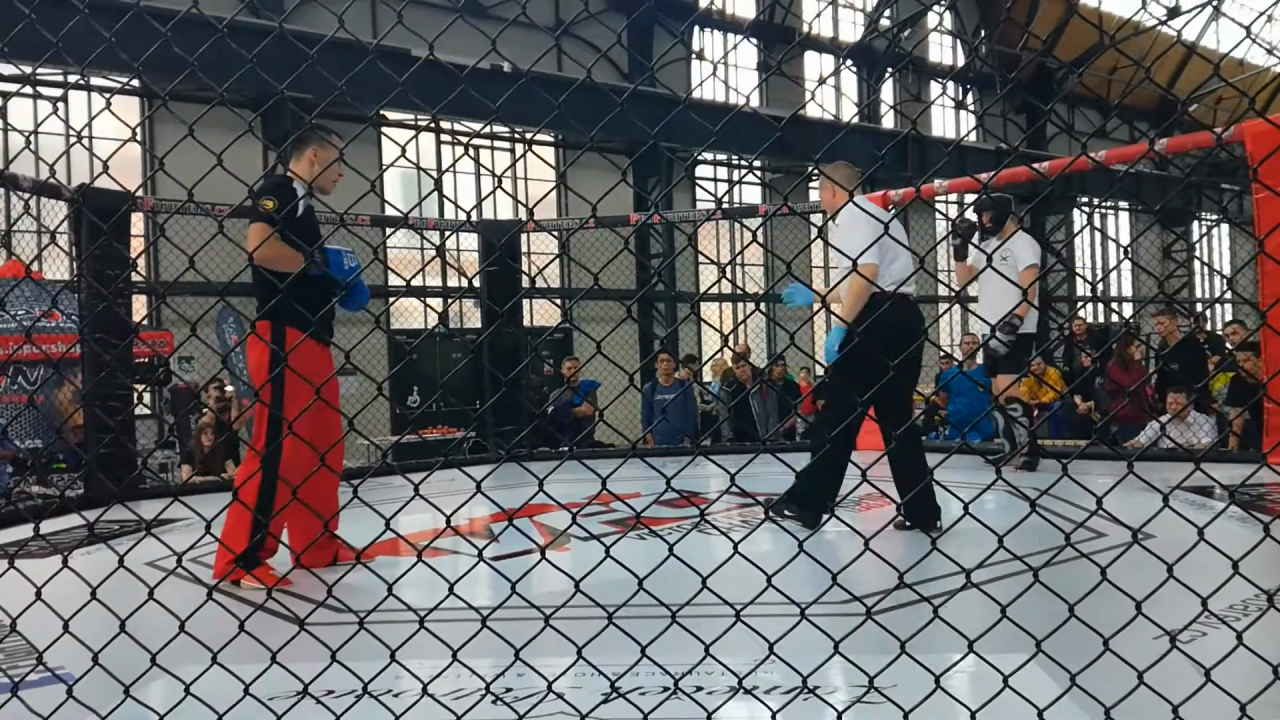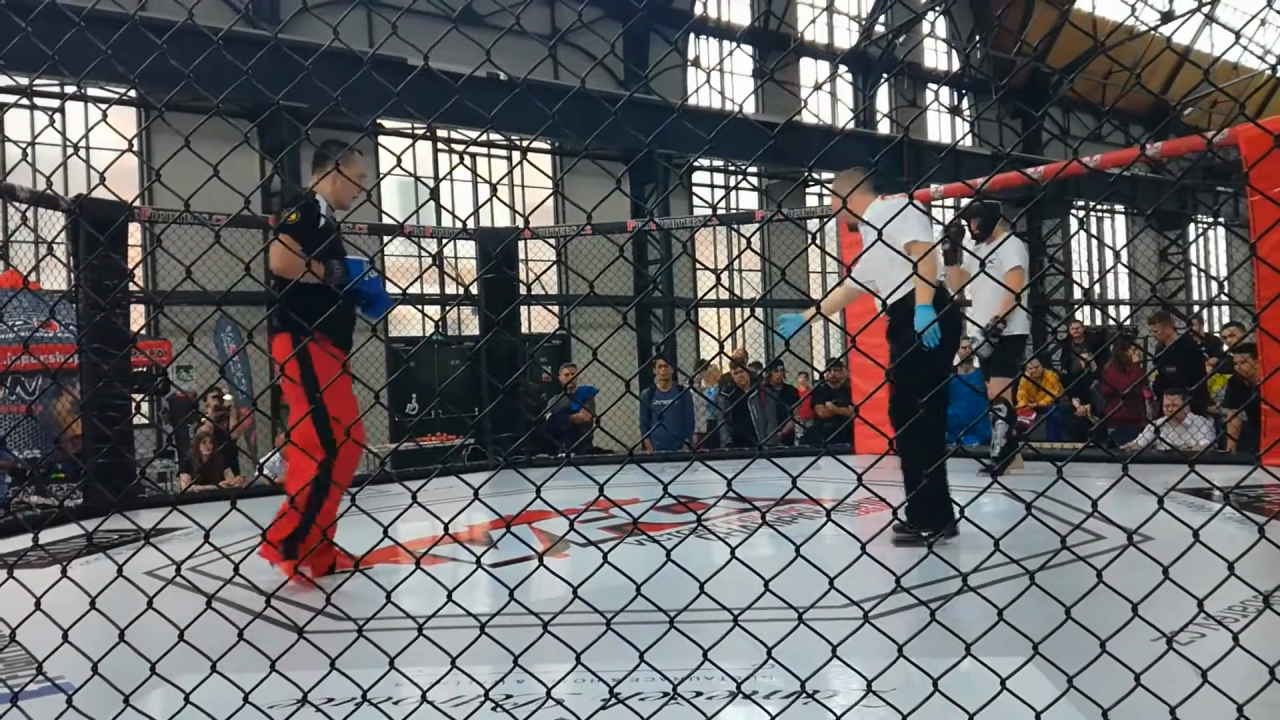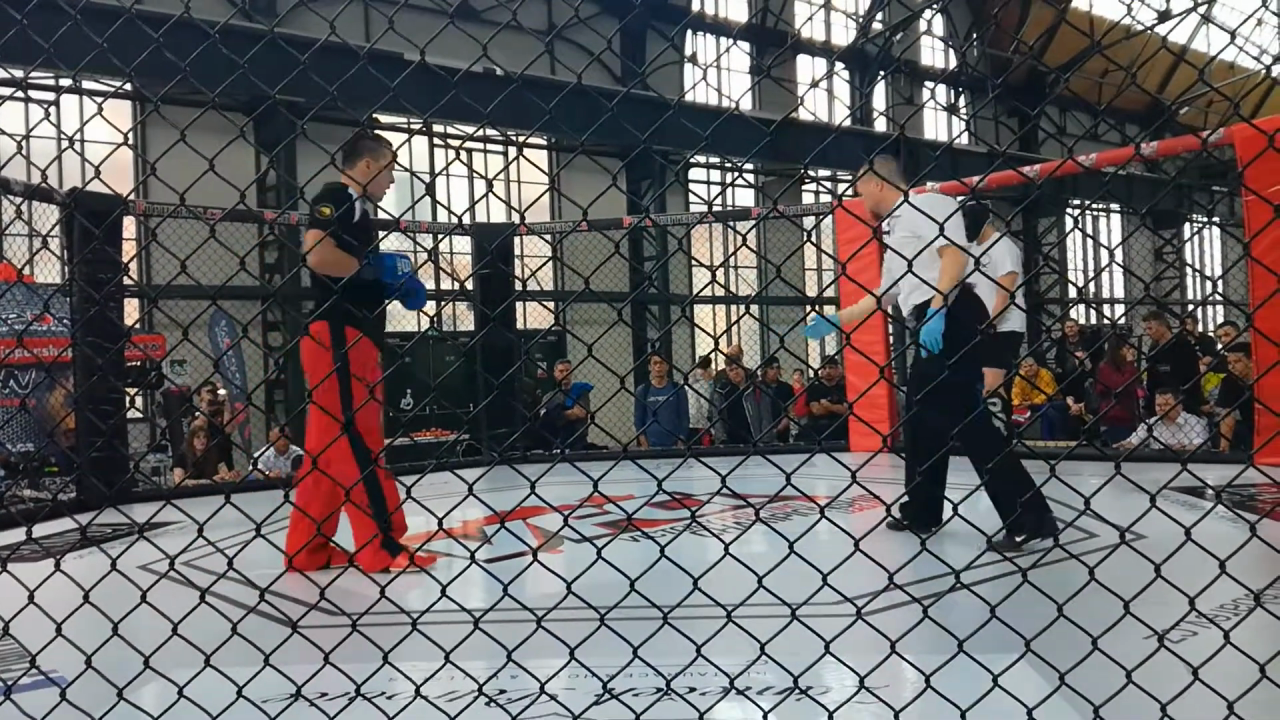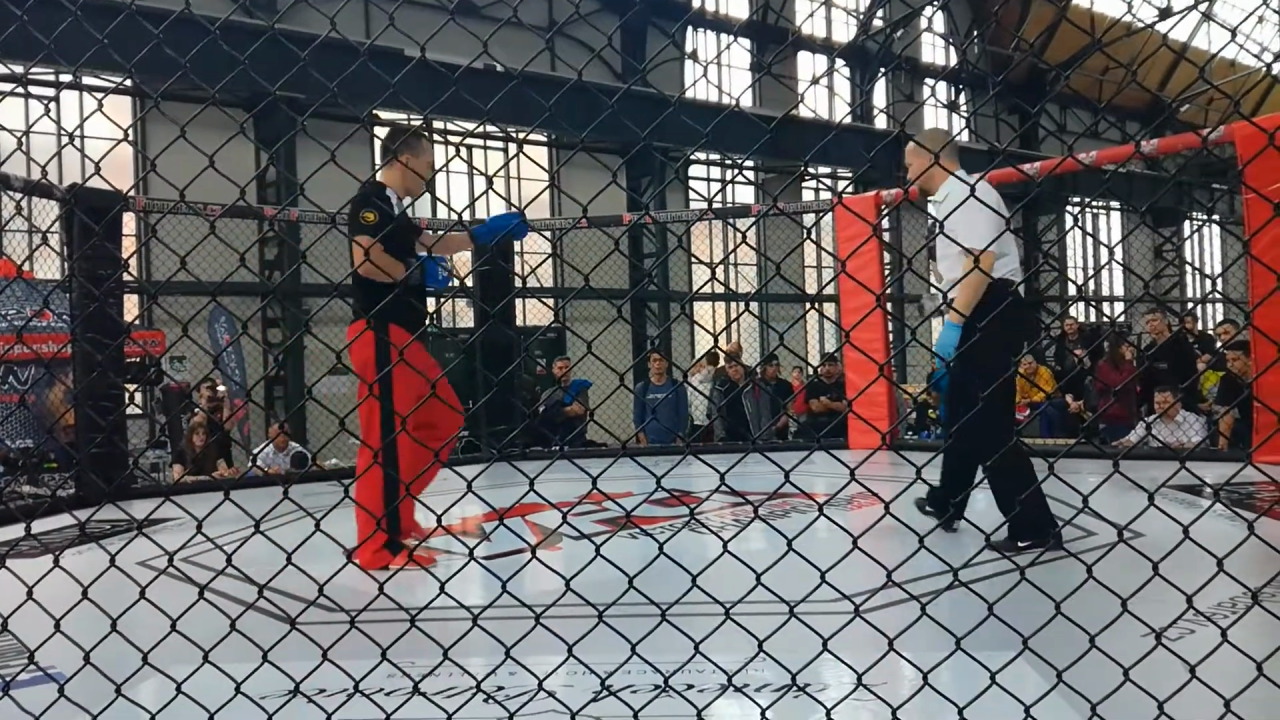
dt=0.3s
person 1, frame 1
left shoulder: (302, 204)
right shoulder: (278, 190)
right elbow: (259, 249)
left wrist: (341, 282)
right wrist: (321, 262)
left hip: (309, 339)
right hip: (282, 338)
left knee: (322, 443)
right knee: (277, 445)
left ankle: (317, 543)
right ankle: (241, 558)
person 1, frame 2
left shoulder: (325, 220)
right shoulder: (303, 206)
right elbow: (281, 262)
left wrist: (362, 293)
right wrist: (341, 272)
left hip: (326, 347)
right hip: (304, 345)
left knee: (318, 447)
right knee: (336, 444)
left ankle: (311, 547)
right ankle: (287, 539)
person 1, frame 3
left shoulder: (357, 210)
right shoulder: (335, 197)
right elbow: (318, 256)
left wrist: (395, 281)
right wrist: (375, 267)
left hip: (352, 338)
right hip: (338, 336)
left knee: (331, 444)
right knee: (359, 439)
left ankle: (309, 545)
right ankle: (382, 545)
person 1, frame 4
left shoulder: (394, 207)
right shoulder: (372, 199)
left elbow: (433, 243)
right elbow: (365, 260)
left wrist: (490, 231)
right wrist: (418, 272)
left hip: (404, 336)
right hip: (383, 335)
left knee: (440, 420)
right knee: (387, 437)
left ankle: (390, 511)
right ankle: (379, 546)
person 2, frame 1
left shoulder: (853, 217)
right shoulder: (881, 217)
left elbow: (864, 273)
left wrist: (840, 327)
right wrist: (819, 295)
left hip: (873, 322)
right hip: (903, 318)
left knee: (839, 414)
right knee: (898, 418)
left ankle: (807, 503)
right ankle: (921, 511)
person 2, frame 2
left shoulder: (895, 209)
right shoulder: (873, 235)
left elbow: (924, 250)
right elbow: (846, 290)
left wrist: (924, 307)
right wrist: (803, 318)
left hip: (925, 316)
right hip: (911, 321)
left knee: (913, 416)
right knee: (920, 416)
left ankle: (931, 514)
right ankle: (926, 513)
person 2, frame 3
left shoulder: (927, 206)
right shoulder: (893, 233)
left elbow: (952, 255)
right elbow: (881, 295)
left wrist: (938, 311)
right wrist: (834, 321)
left hip: (952, 323)
right hip: (931, 329)
left knee: (962, 419)
right knee: (923, 419)
left ankle: (1030, 518)
right ankle: (921, 510)
person 2, frame 4
left shoulder: (966, 194)
right shoulder: (959, 199)
left elbow: (981, 262)
left wrist: (953, 323)
left hip: (987, 315)
right hip: (997, 315)
left knee: (989, 424)
right knee: (965, 416)
left ankle: (1033, 527)
right ankle: (948, 500)
person 3, frame 1
left shoulder: (1022, 242)
right shoulder: (985, 246)
left elbow: (1029, 288)
right elbow: (964, 280)
left wrist: (1013, 324)
right wrist: (959, 246)
left hip: (1017, 330)
right hip: (994, 330)
left knee: (1009, 387)
right knee: (998, 392)
left ankle: (1029, 449)
right ankle: (1012, 448)
person 3, frame 2
left shoulder: (1010, 245)
right shoulder: (976, 250)
left elbow: (1013, 289)
right elbow: (957, 285)
left wrist: (996, 325)
right wrist: (951, 251)
left hip: (1009, 331)
right hip: (987, 332)
left knee: (999, 391)
right knee: (993, 394)
left ankle: (999, 456)
right ankle: (1010, 452)
person 3, frame 3
left shoulder: (1003, 246)
right shoulder: (974, 250)
left elbow: (1006, 294)
left wrist: (987, 327)
left hip: (1003, 329)
left knee: (991, 386)
person 3, frame 4
left shoulder: (997, 243)
right shoulder: (971, 244)
left elbow: (994, 289)
right elbow: (952, 280)
left wrist: (948, 302)
right wrist: (937, 253)
left hip: (1002, 327)
right hip: (983, 328)
left knee: (994, 389)
